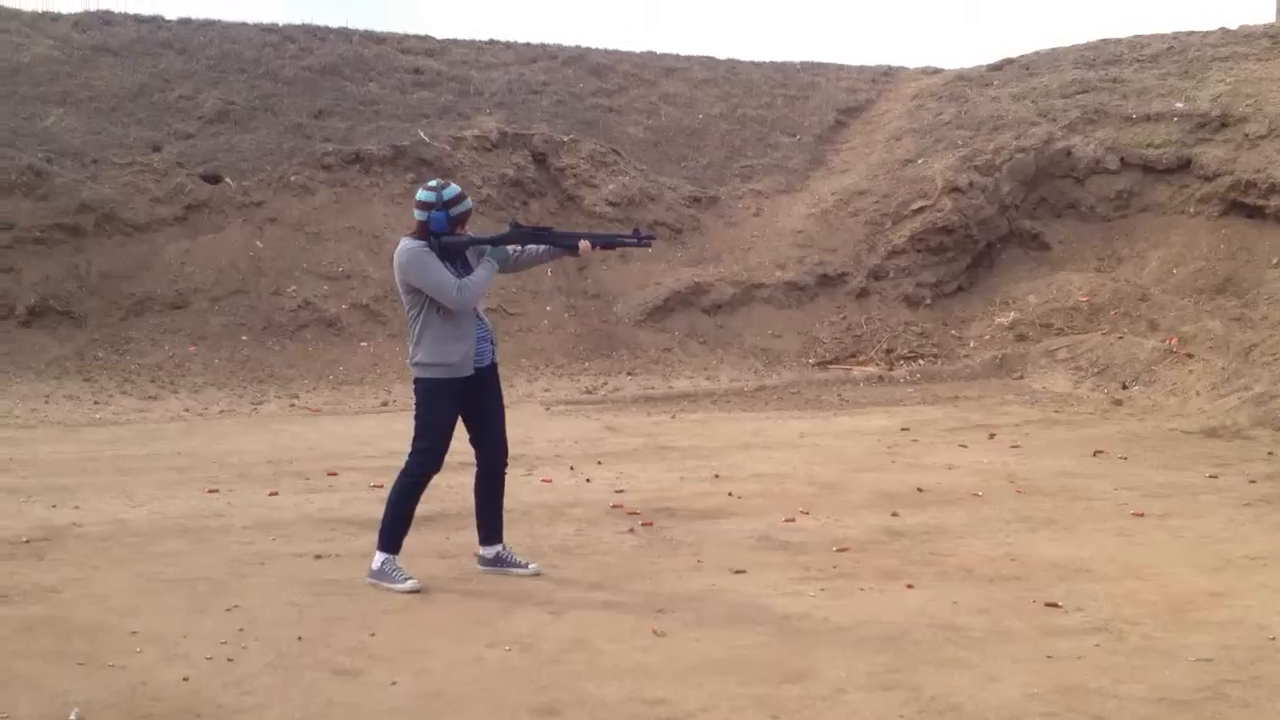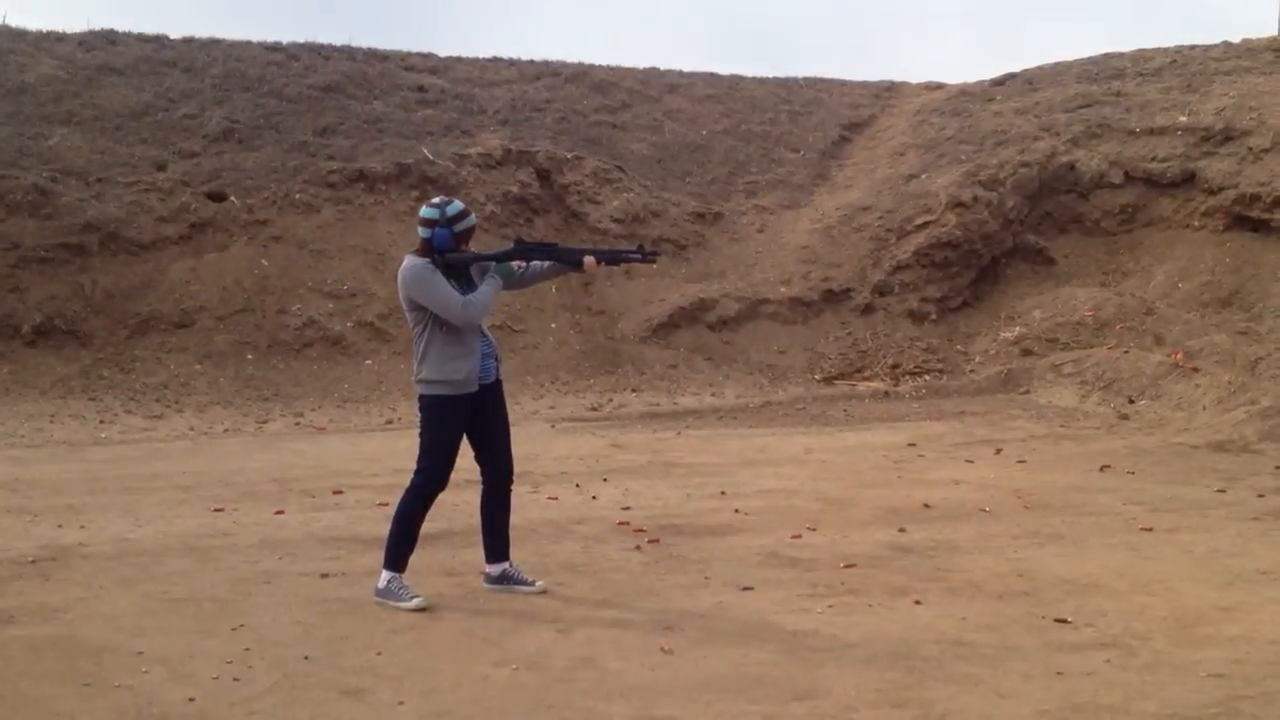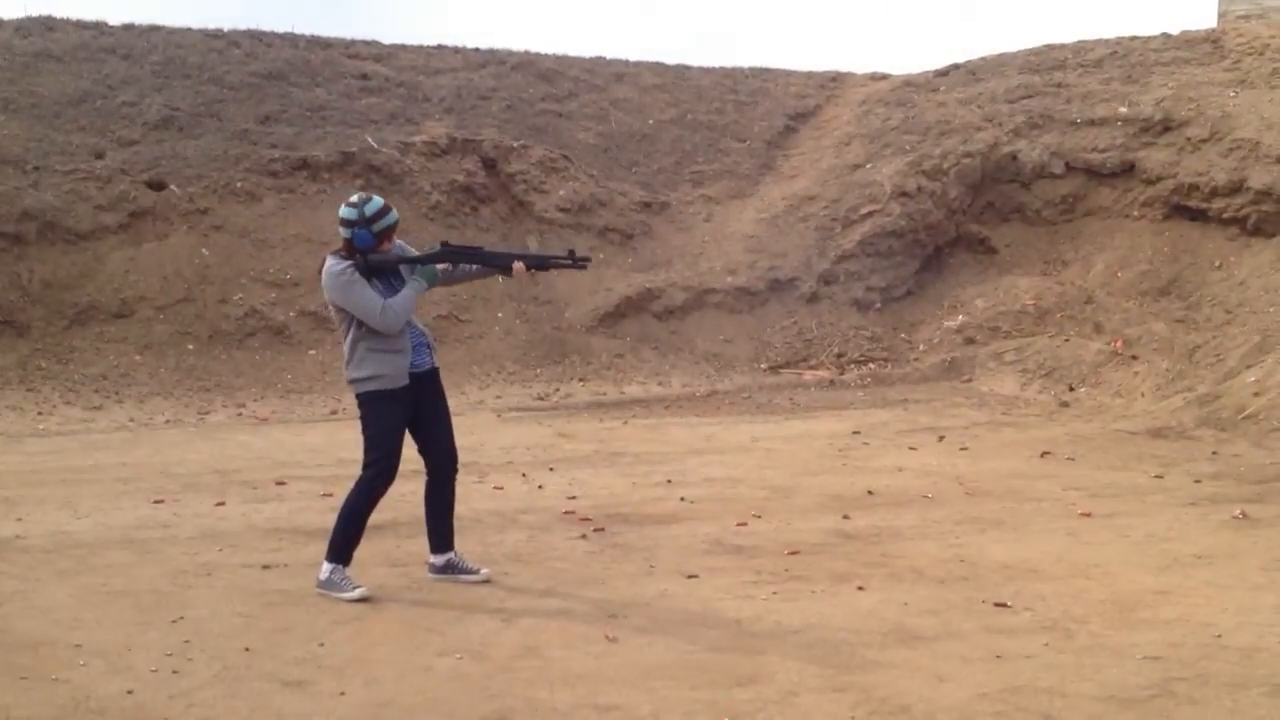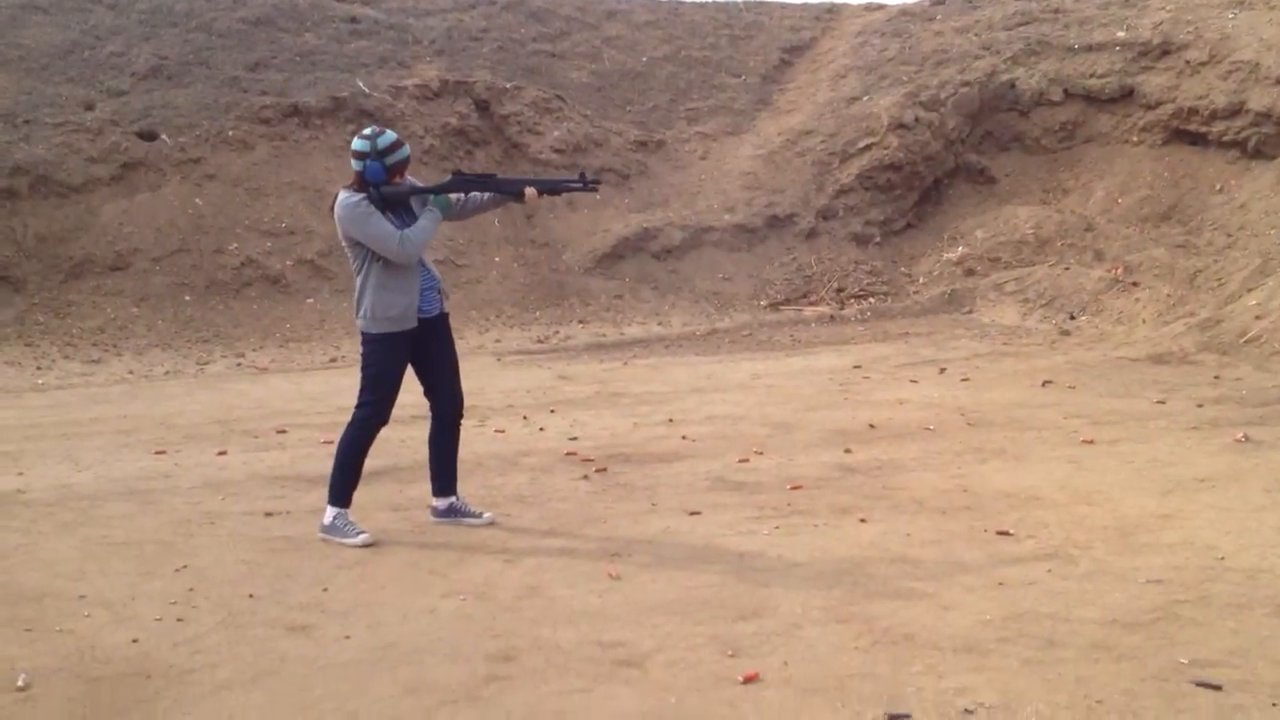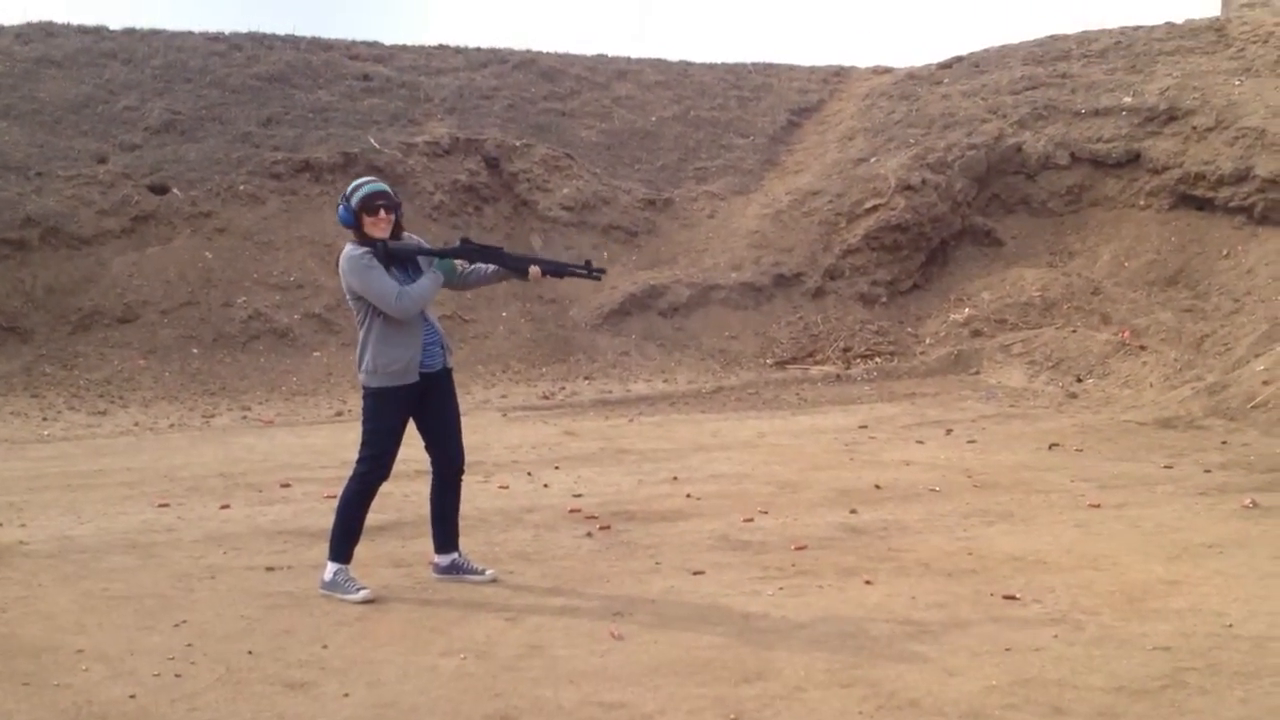
dt=1s
person 1, frame 1
left shoulder: (461, 246)
right shoulder: (412, 254)
left elbow: (514, 257)
right elbow: (460, 297)
left wrist: (568, 247)
right wrist: (489, 263)
left hip: (480, 368)
right hip: (439, 376)
left knee: (494, 457)
right knee: (423, 464)
left ankle: (492, 549)
right ankle: (383, 560)
person 1, frame 2
left shoulder: (465, 263)
right shoulder: (416, 271)
left elbow: (518, 275)
right elbow: (465, 313)
left wrist: (571, 263)
right wrist: (494, 279)
left hip: (485, 384)
right hip: (444, 392)
left knee: (500, 474)
right knee: (429, 482)
left ankle: (499, 568)
right ankle: (389, 578)
person 1, frame 3
left shoulder: (392, 252)
right shoulder: (339, 272)
left elbow: (442, 273)
right elbow: (386, 319)
left wrist: (498, 266)
right wrist: (419, 281)
left hip: (421, 371)
right hip: (380, 382)
left knee: (444, 463)
right knee: (379, 474)
left ankle: (443, 557)
right ankle: (333, 569)
person 1, frame 4
right shoulder: (351, 206)
left elbow: (457, 206)
right elbow: (402, 248)
left wrist: (509, 193)
right wrist: (433, 211)
left hip: (429, 314)
right hip: (387, 324)
left knee: (449, 406)
right knee: (371, 415)
left ankle: (445, 500)
right ankle: (335, 514)
person 1, frame 5
left shoulder: (410, 245)
right shoulder: (356, 258)
left elbow: (459, 277)
right elbow: (400, 304)
left wrist: (513, 270)
right wrist: (435, 273)
left hip: (434, 371)
right hip: (389, 379)
left knee: (450, 463)
right knee: (372, 471)
left ankle: (447, 557)
right ankle: (335, 570)
